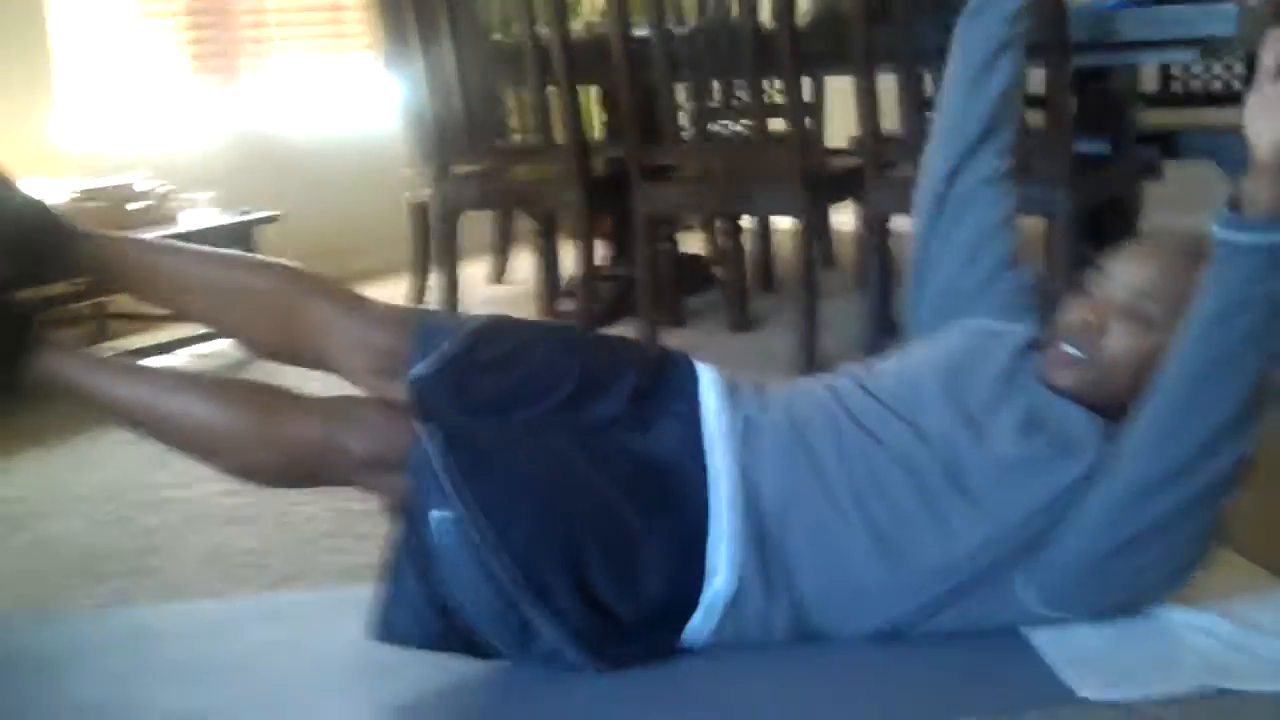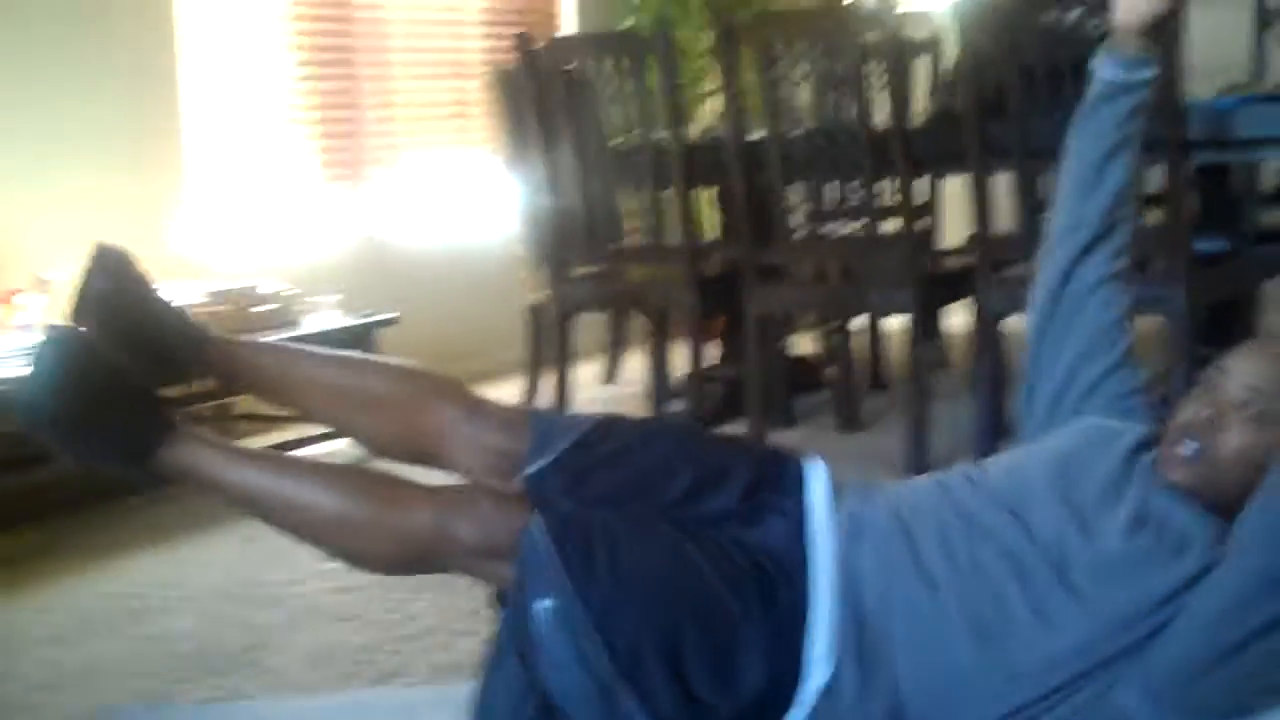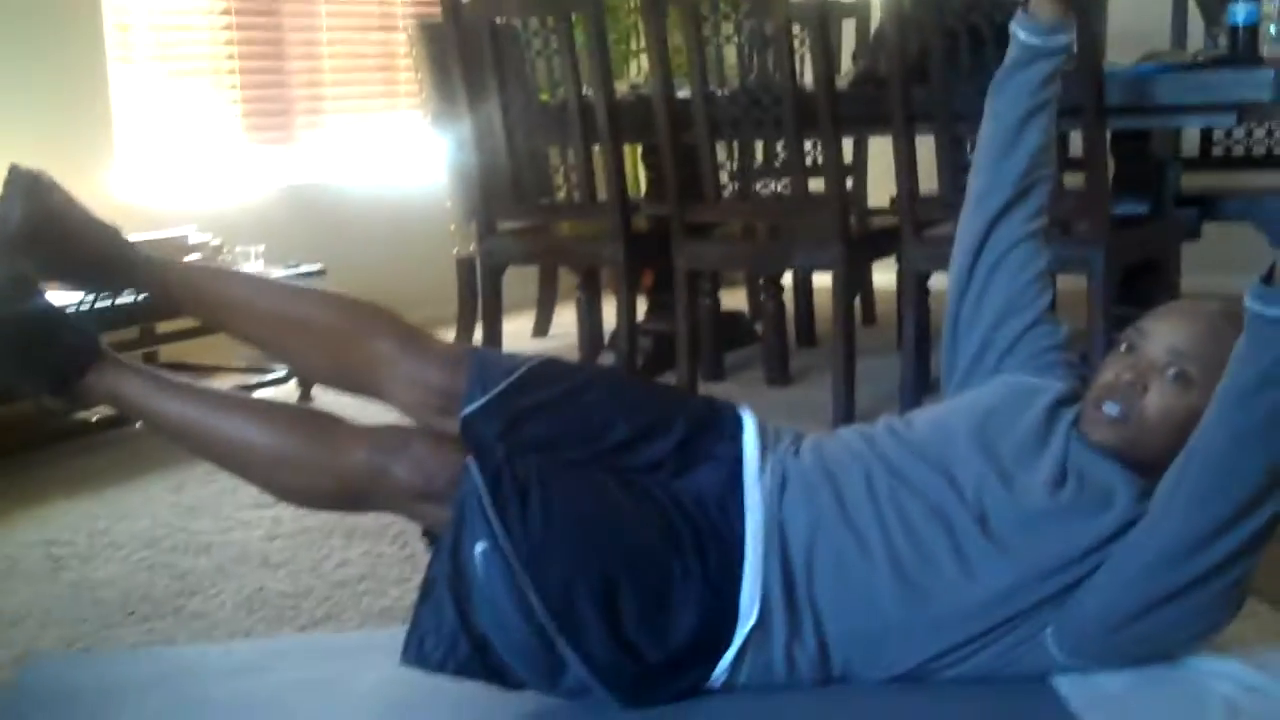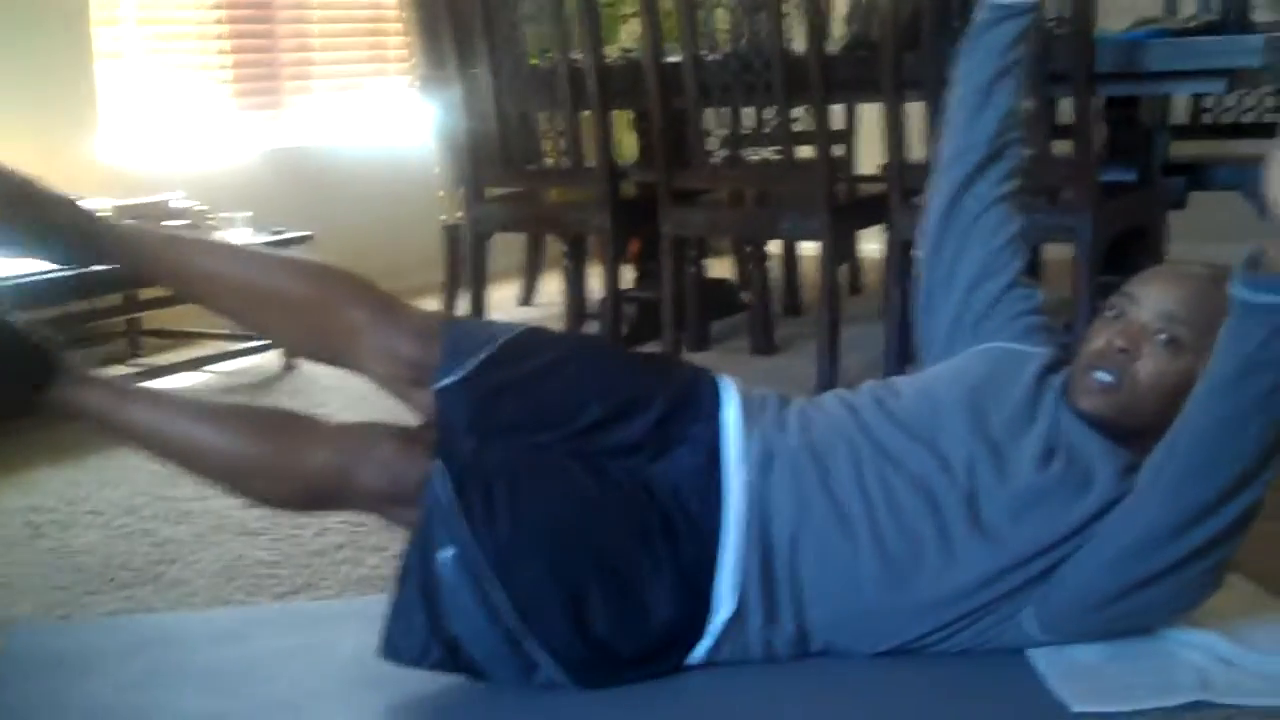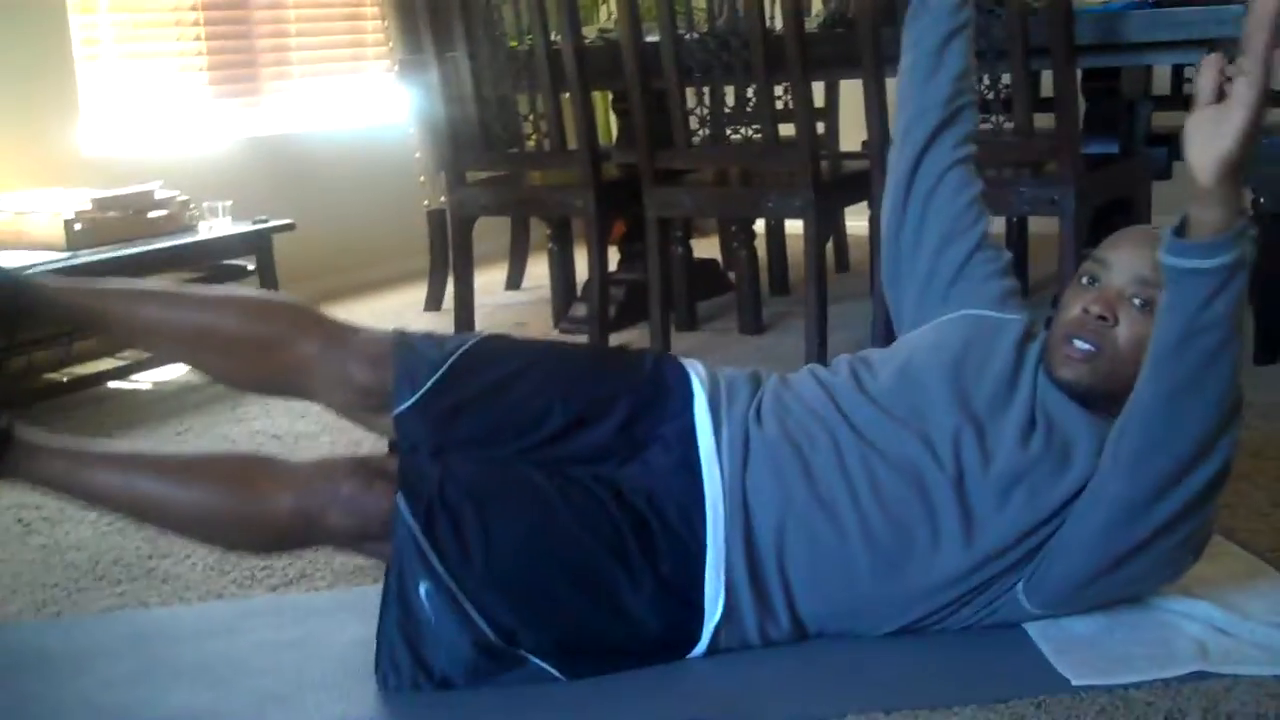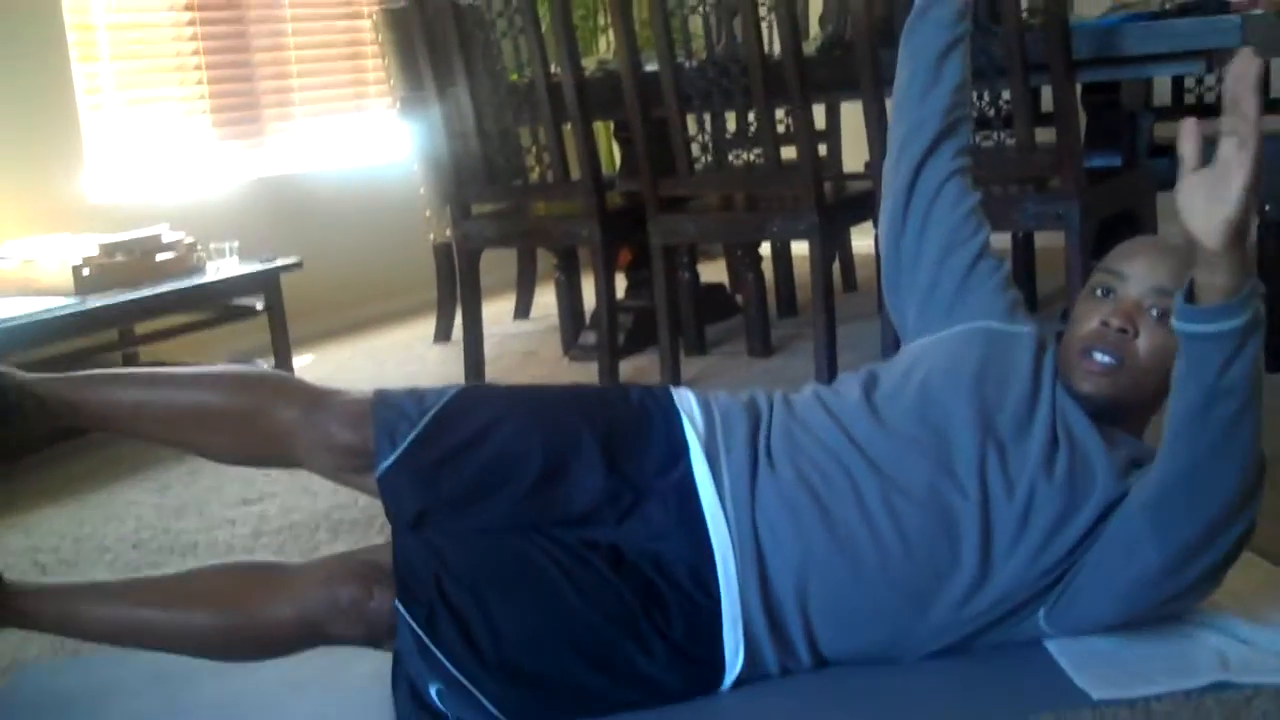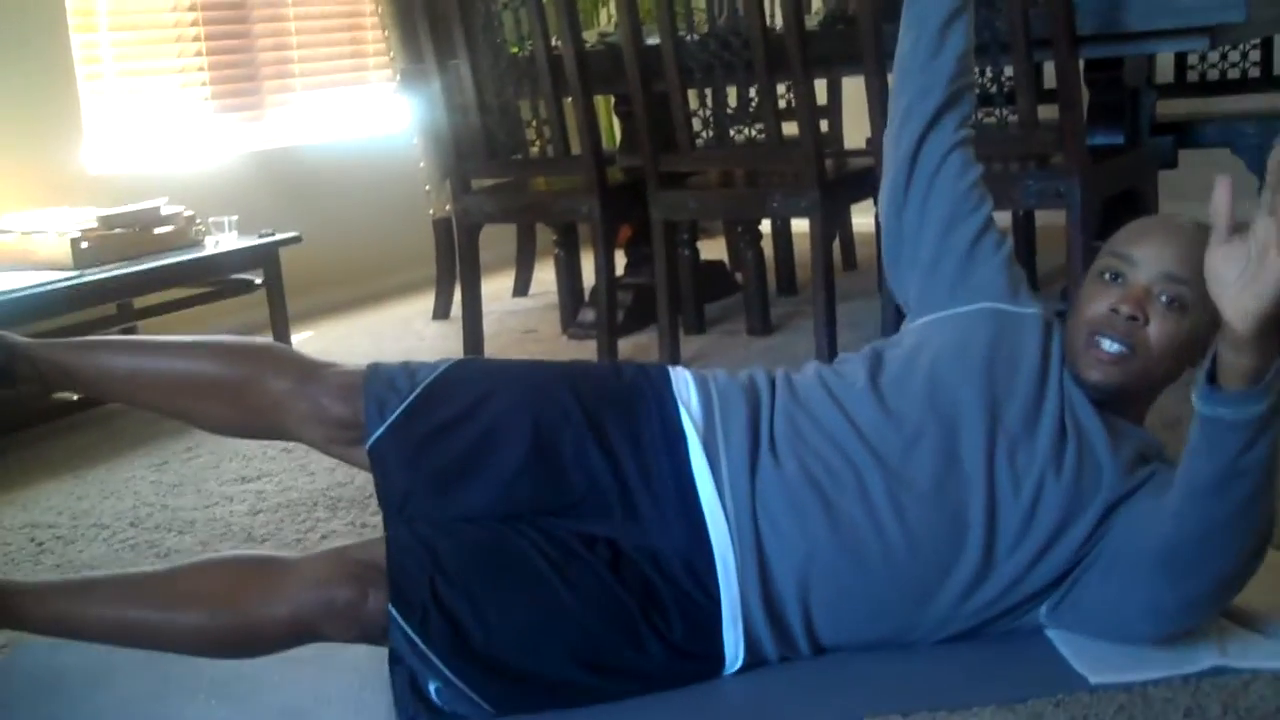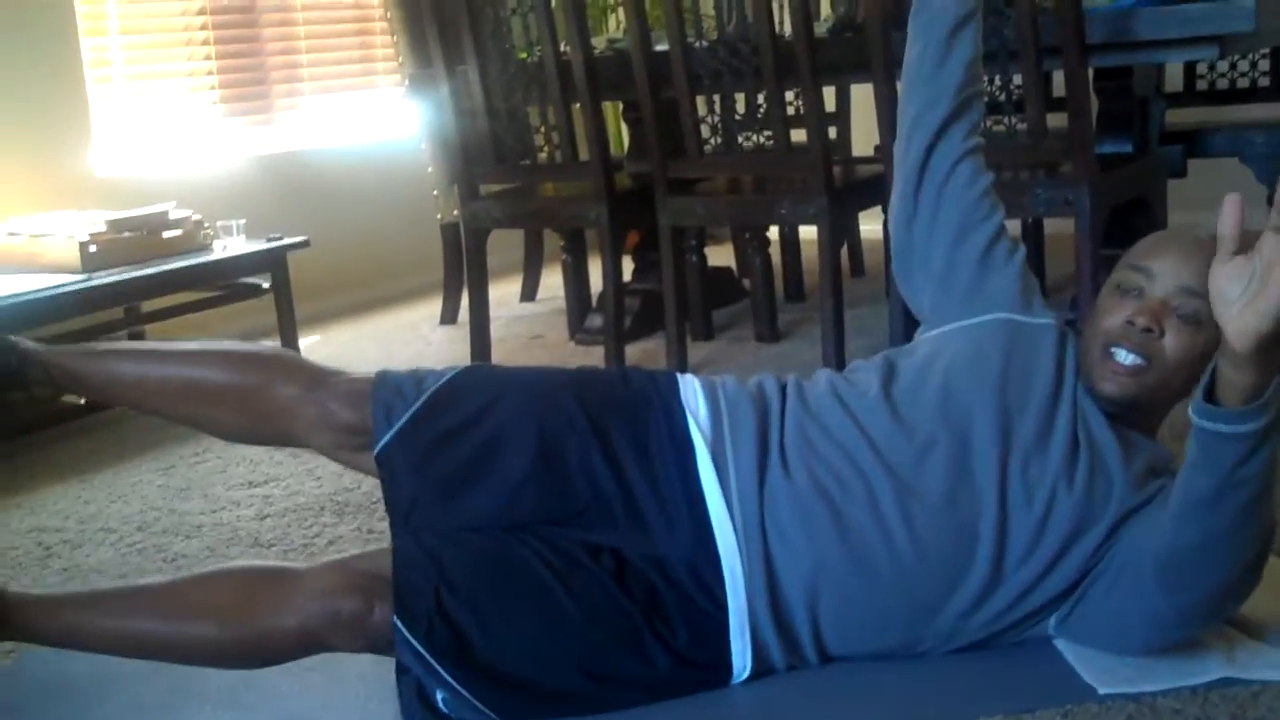
dt=0.3s
person 1, frame 1
left shoulder: (1111, 522)
right shoulder: (1002, 330)
right elbow: (963, 174)
left hip: (686, 559)
right hip: (689, 411)
left knee: (359, 437)
right knee: (357, 334)
person 1, frame 2
right shoulder: (1113, 433)
right elbow: (1081, 261)
right hip: (791, 506)
left knee: (471, 523)
right knee: (465, 428)
left ankle: (154, 437)
right ankle: (185, 340)
person 1, frame 3
left shoulder: (1145, 573)
right shoulder: (1042, 390)
right elbow: (999, 229)
left hip: (718, 598)
right hip: (737, 463)
left knee: (406, 470)
right knee: (412, 366)
right ankle: (115, 259)
person 1, frame 4
left shoulder: (1133, 542)
right shoulder: (1019, 357)
right elbow: (971, 189)
left hip: (695, 573)
right hip: (711, 426)
left knee: (370, 464)
right knee: (380, 330)
person 1, frame 5
left shoulder: (1115, 512)
right shoulder: (995, 324)
right elbow: (928, 162)
left hip: (687, 569)
right hip: (688, 418)
left knee: (340, 500)
right knee: (341, 359)
person 1, frame 6
left shoulder: (1122, 517)
right shoulder: (992, 330)
left elbow: (1198, 510)
right elbow: (925, 171)
left wrist: (1221, 277)
left hip: (699, 603)
right hip: (680, 447)
left knee: (340, 593)
right knee: (320, 423)
person 1, frame 7
left shoulder: (1133, 508)
right shoulder: (997, 312)
right elbow: (925, 144)
left hip: (699, 596)
right hip: (676, 428)
left knee: (328, 591)
right knee: (314, 394)
person 1, frame 8
left shoulder: (1147, 519)
right shoulder: (1013, 322)
right elbow: (938, 160)
left hip: (708, 603)
right hip: (688, 436)
left knee: (339, 605)
right knee: (325, 402)
